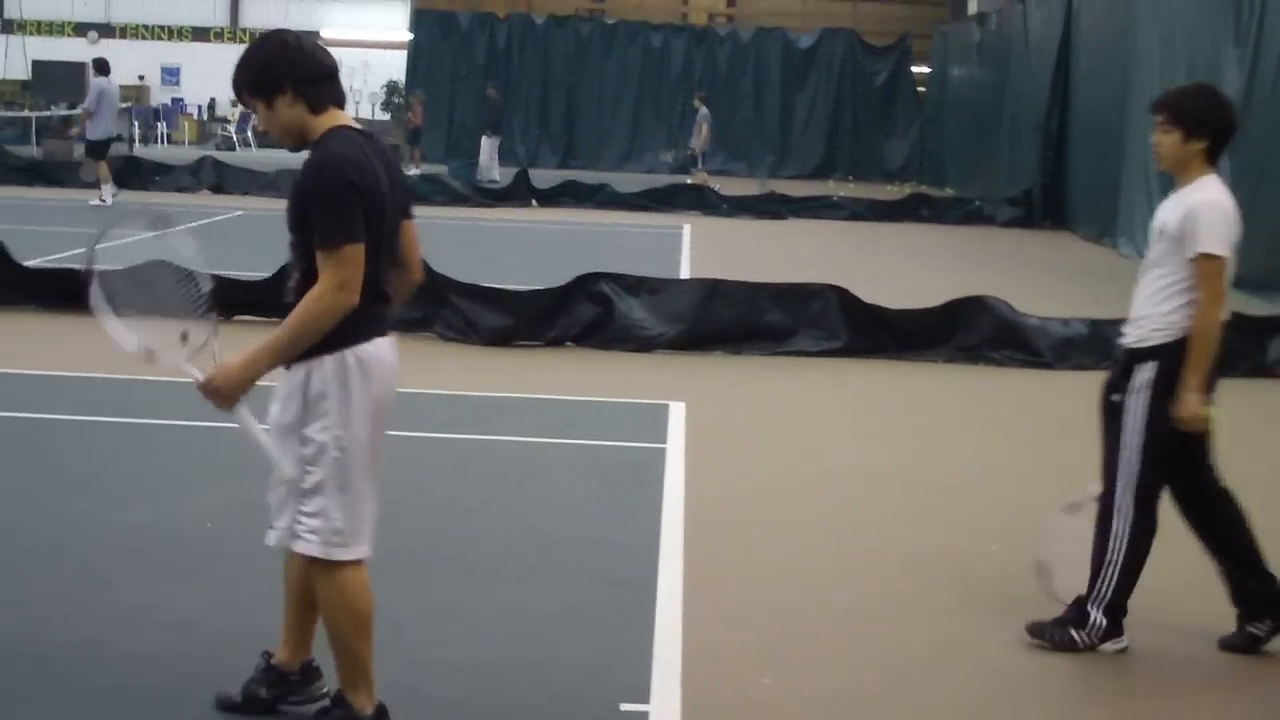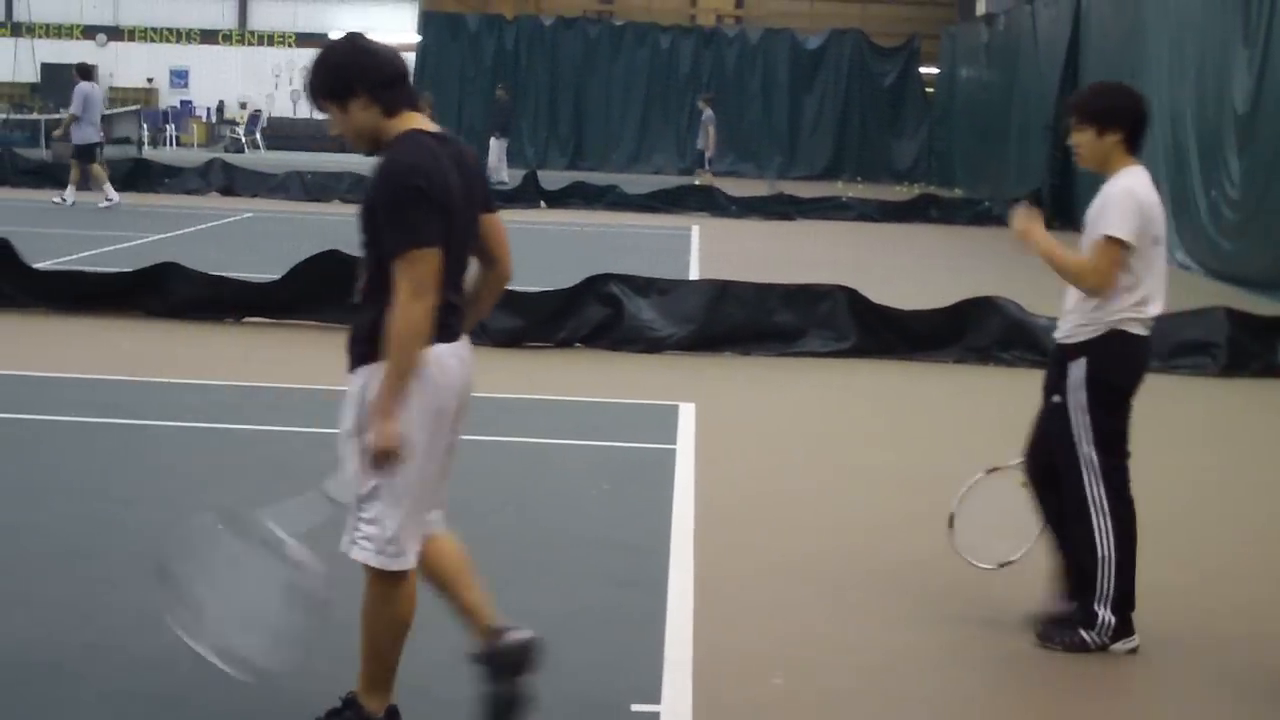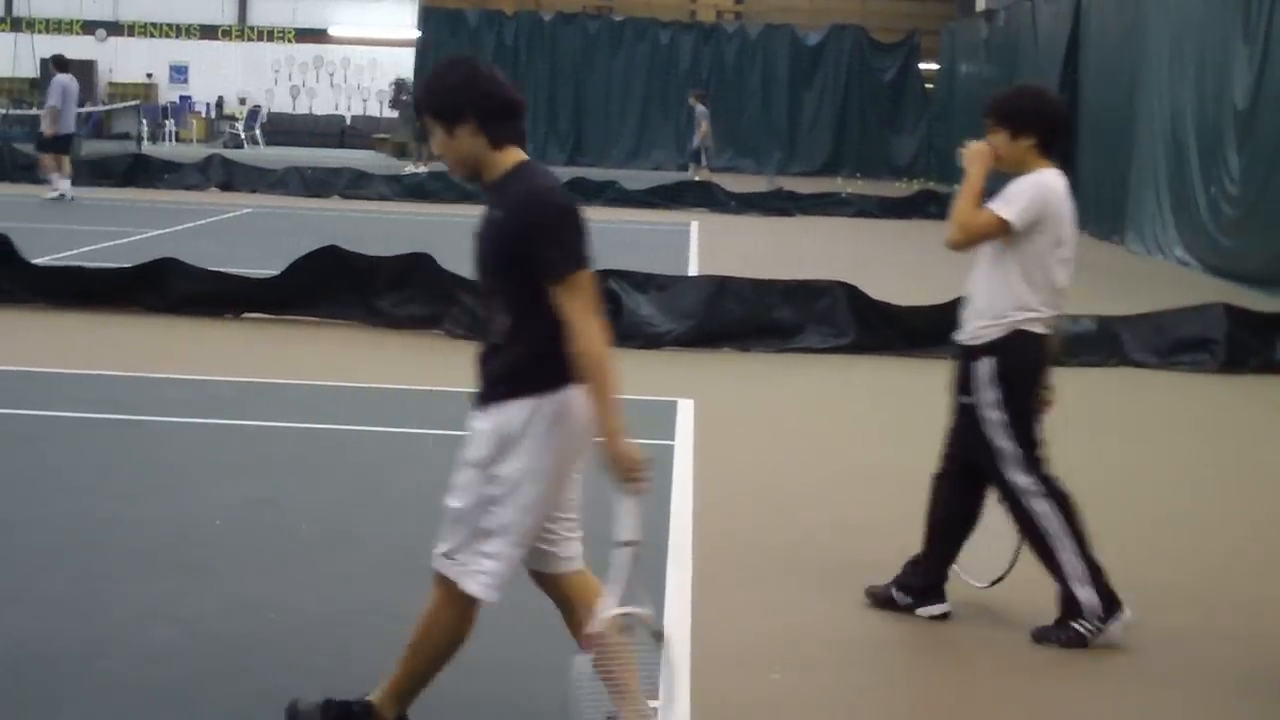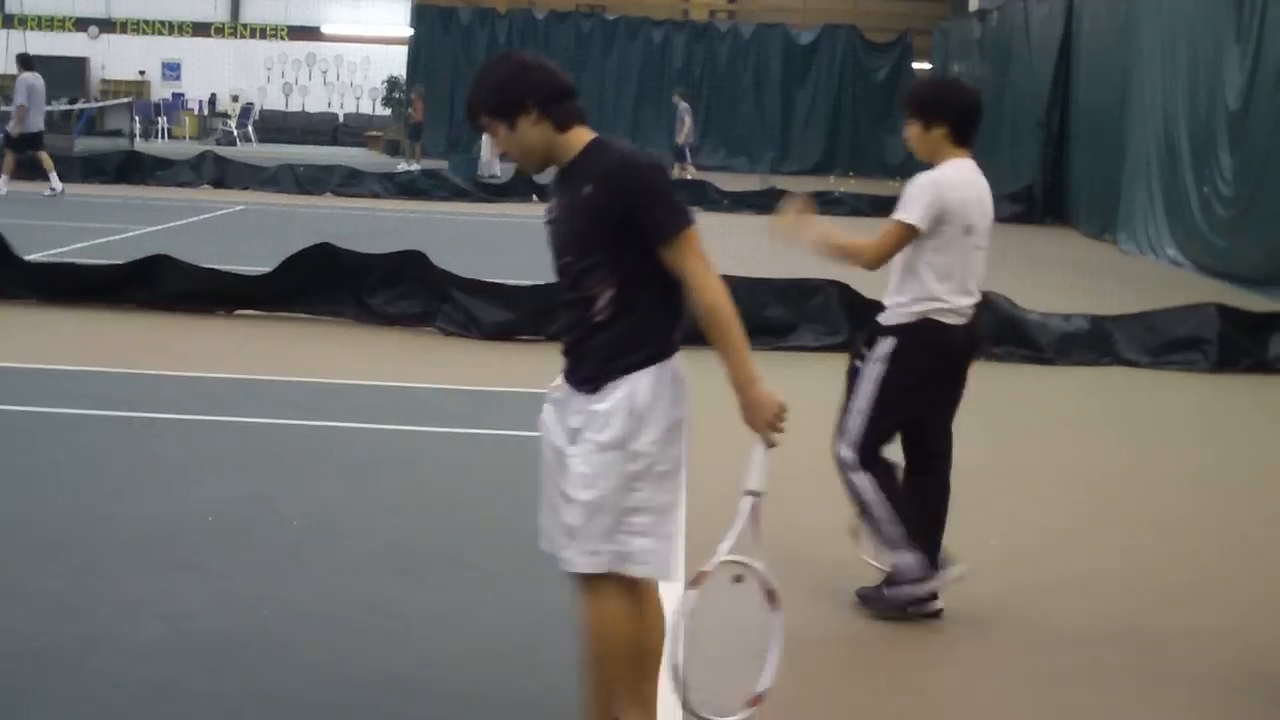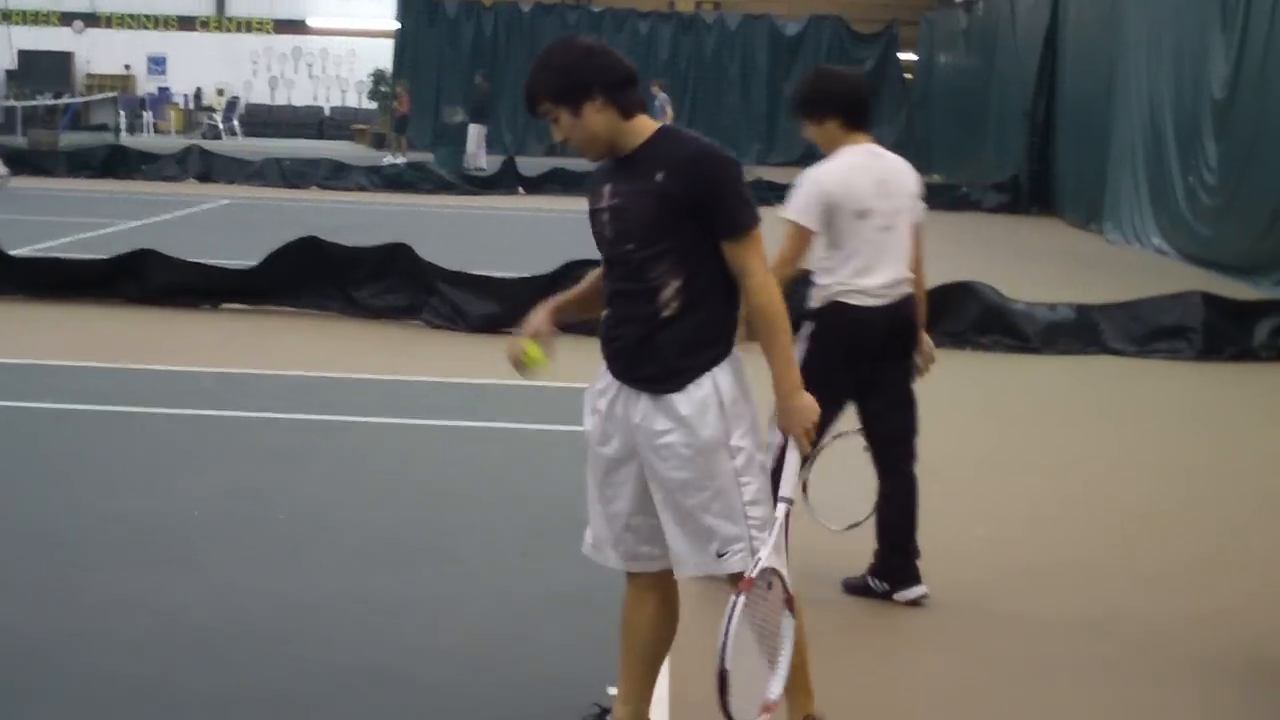
dt=0.3s
person 1, frame 1
left shoulder: (329, 169)
right shoulder: (374, 154)
left elbow: (337, 292)
right elbow: (411, 269)
left wrist: (249, 367)
left hip: (336, 366)
right hip: (354, 355)
left knee: (332, 542)
right knee: (309, 525)
person 1, frame 2
left shoulder: (401, 173)
right shoulder: (456, 155)
left elbow: (413, 295)
right elbow: (497, 266)
left wrist: (389, 412)
left hip: (404, 370)
right hip: (443, 357)
left knee: (385, 547)
right knee: (412, 525)
right ankle: (500, 638)
person 1, frame 3
left shoulder: (537, 204)
right shoulder: (520, 192)
left elbow: (583, 318)
left wrist: (613, 432)
left hip: (529, 409)
right hip: (527, 402)
left knee: (461, 570)
right knee: (557, 563)
person 1, frame 4
left shoulder: (629, 173)
right shoulder: (565, 186)
left elbow: (699, 278)
left wrist: (748, 384)
left hip: (632, 394)
right hip: (578, 395)
left knee: (605, 572)
right knee: (613, 572)
person 1, frame 5
left shoulder: (699, 164)
right shoulder: (604, 181)
left elbow: (755, 279)
left wrist: (790, 390)
right wrist: (555, 309)
left hip: (697, 395)
right hip: (619, 394)
left knee: (742, 564)
right knee: (645, 568)
person 2, frame 1
left shoulder: (1207, 205)
right shoulder: (1184, 199)
left elbow: (1211, 308)
left wrist: (1191, 389)
left hip: (1163, 366)
right hip: (1155, 360)
left knee: (1129, 493)
right knee: (1196, 489)
left ankle: (1098, 621)
person 2, frame 2
left shoulder: (1125, 193)
right shoulder: (1125, 189)
left elbow: (1093, 280)
left wrist: (1037, 237)
left hip: (1098, 354)
right hip: (1095, 352)
left knee: (1096, 487)
right knee: (1049, 468)
left ankle: (1108, 620)
right ankle: (1089, 594)
person 2, frame 3
left shoulder: (1034, 189)
right shoulder: (1046, 191)
left elbow: (957, 236)
left wrist: (974, 173)
right wrist: (1040, 371)
left hip: (998, 355)
right hip: (1016, 350)
left knee: (1023, 480)
right knee: (960, 470)
left ankle: (1093, 602)
right ankle: (922, 585)
person 2, frame 4
left shoulder: (933, 185)
right shoulder: (975, 184)
left elbow: (872, 255)
left wrist: (808, 230)
left hip: (911, 336)
right hip: (955, 333)
left knee: (856, 451)
right knee: (928, 461)
left ankle: (913, 565)
right ankle: (919, 581)
person 2, frame 5
left shoulder: (819, 180)
right shoulder: (905, 173)
left elbow: (785, 265)
right elbow: (915, 264)
right wrist: (921, 329)
left hip: (843, 321)
right hip: (896, 316)
right knee: (894, 449)
right ankle: (898, 573)
